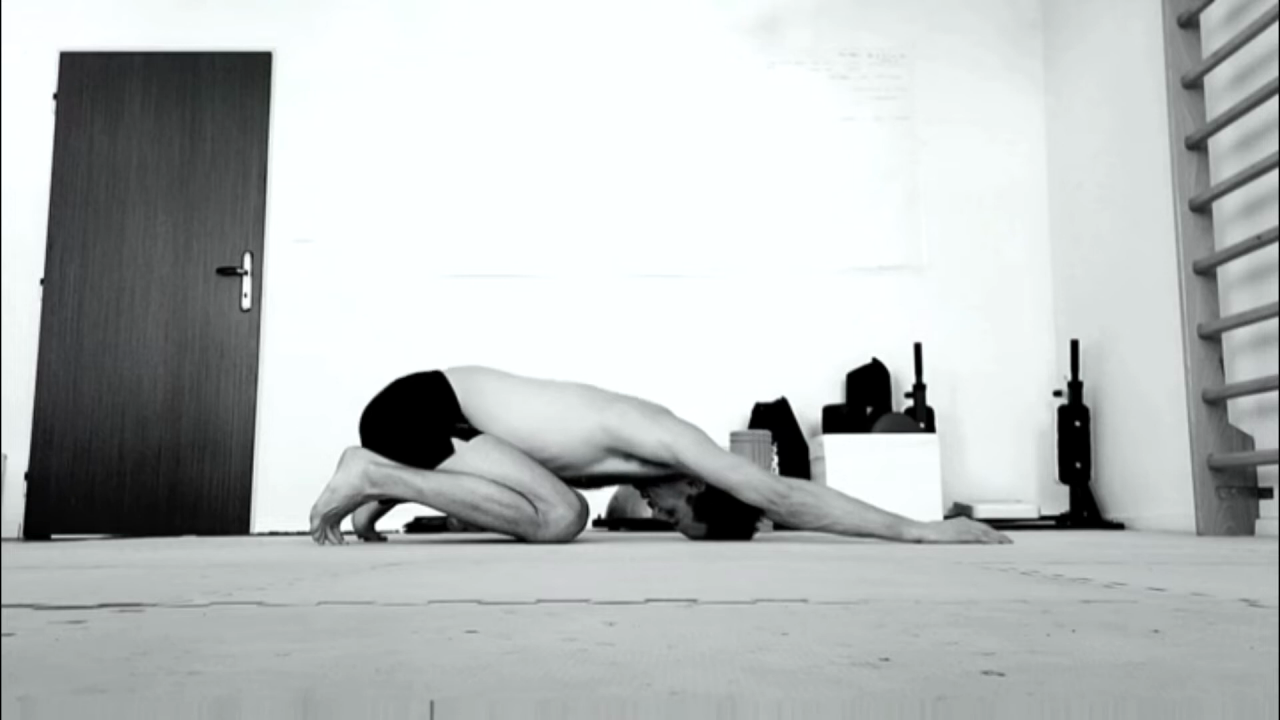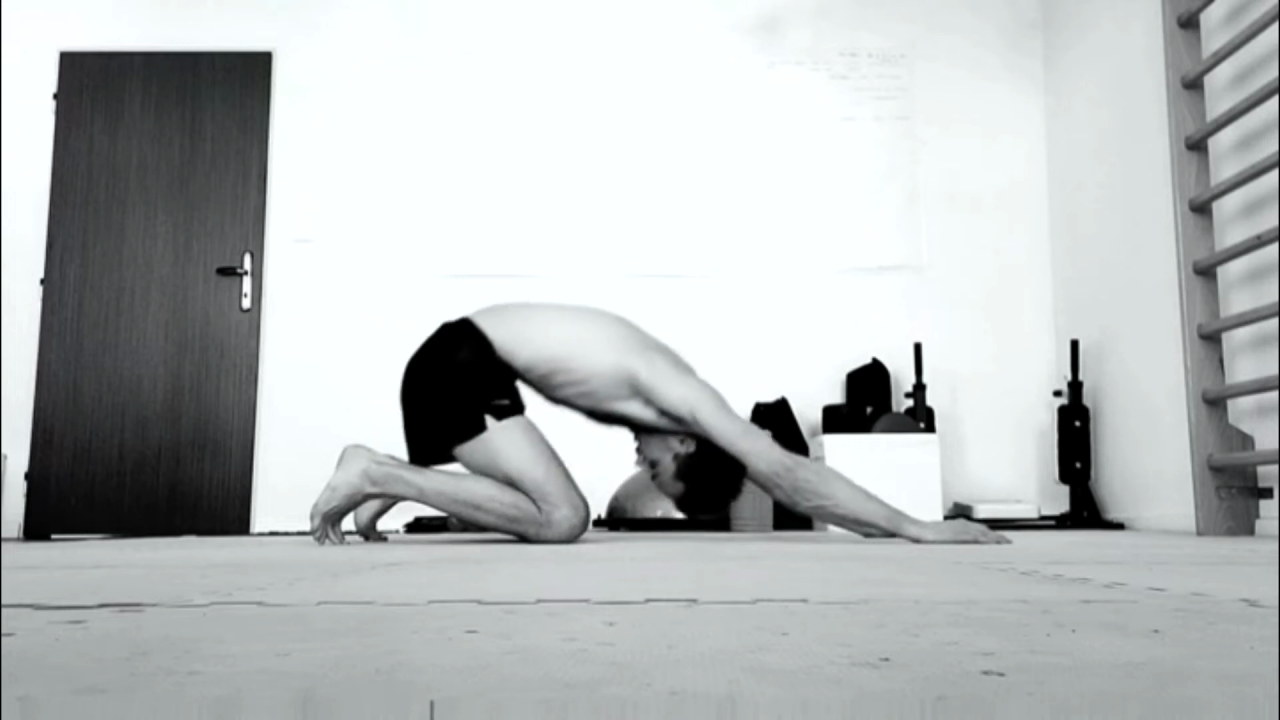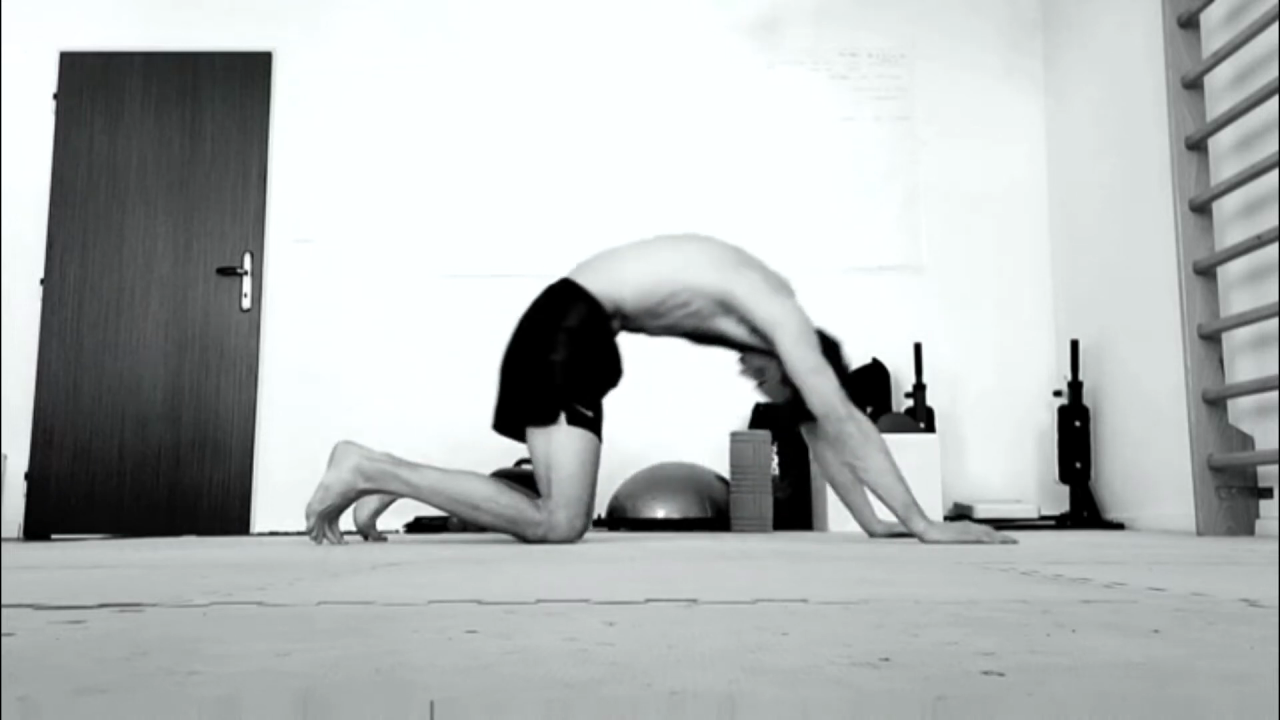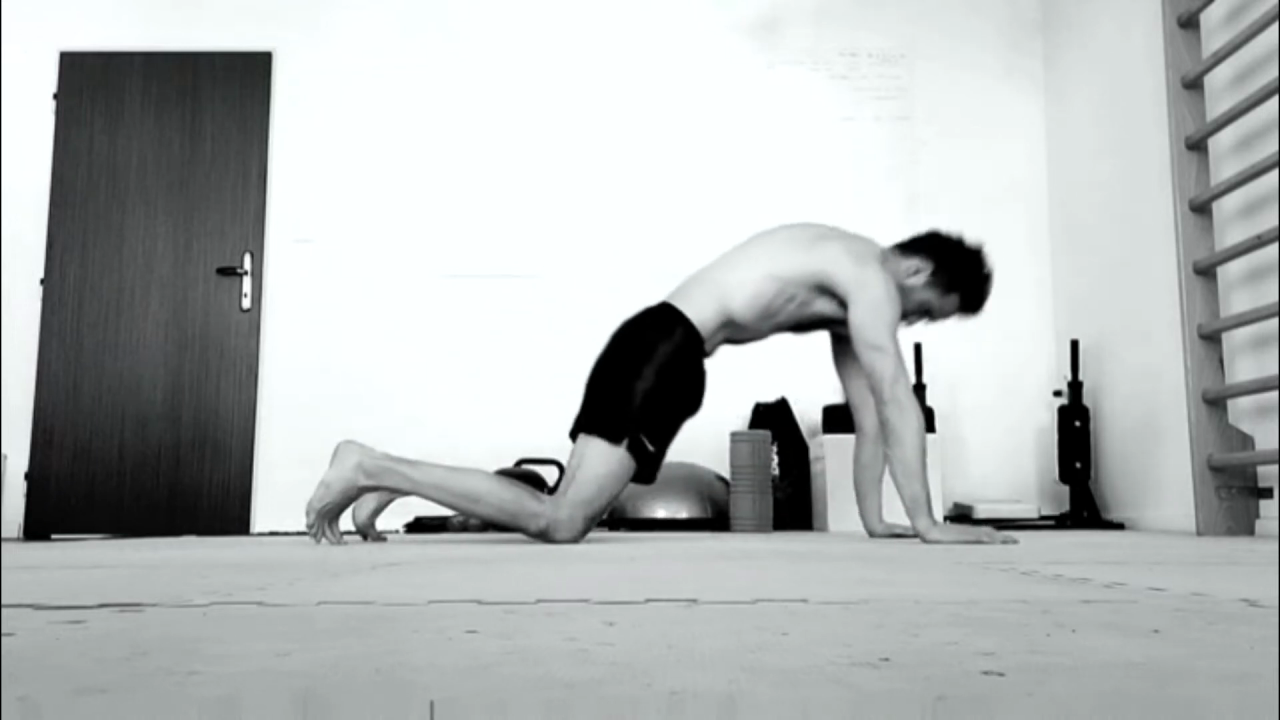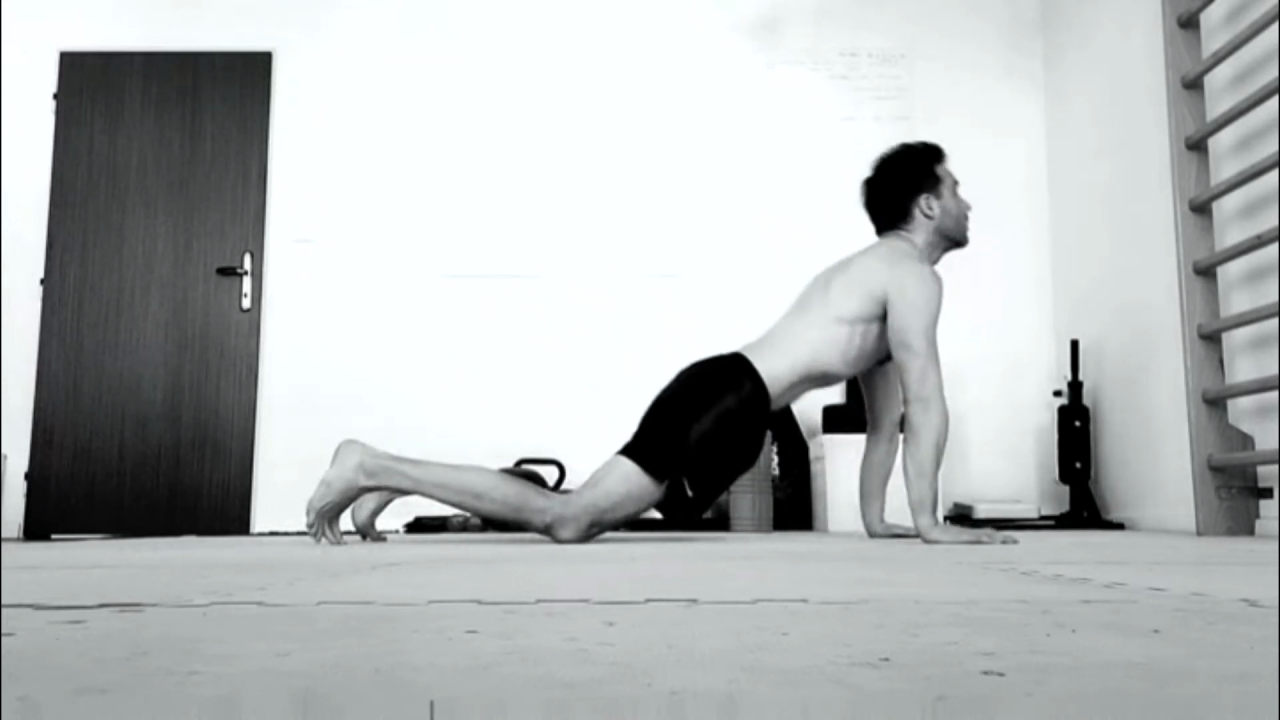
dt=0.5s
person 1, frame 1
left shoulder: (651, 436)
right shoulder: (662, 442)
left elbow: (777, 495)
right elbow: (782, 497)
left wrist: (907, 526)
right wrist: (917, 530)
left hip: (434, 406)
right hip: (415, 411)
left knee: (555, 508)
right knee: (556, 517)
left ankle: (387, 484)
right ankle: (375, 478)
person 1, frame 2
left shoulder: (664, 397)
right shoulder: (680, 396)
left elbow: (782, 476)
right elbow: (789, 474)
left wrist: (889, 527)
right wrist: (913, 528)
left hip: (466, 362)
right hip: (459, 365)
left knee: (547, 509)
right knee: (561, 521)
left ankle: (384, 481)
right ankle: (377, 476)
person 1, frame 3
left shoulder: (770, 315)
right shoulder: (775, 312)
left elbow: (819, 431)
right elbow: (843, 421)
left wrist: (871, 523)
right wrist: (918, 522)
left hip: (573, 327)
right hip: (570, 327)
left knee: (553, 508)
right knee: (557, 524)
left ankle: (381, 476)
right ankle: (370, 471)
person 1, frame 4
left shoulder: (844, 291)
right shoulder: (869, 275)
left elbow: (866, 413)
right elbow: (897, 405)
left wrist: (874, 522)
right wrist: (925, 523)
left hip: (659, 349)
right hip: (661, 351)
left knee: (563, 511)
right knee: (560, 521)
left ankle: (384, 477)
right ankle: (371, 469)
person 1, frame 5
left shoulder: (878, 267)
right shoulder: (913, 274)
left elbow: (884, 410)
right elbow: (926, 403)
left wrist: (875, 519)
right wrist: (928, 523)
left hip: (722, 395)
right hip: (730, 401)
left knee: (569, 510)
right knee: (566, 520)
left ankle: (381, 473)
right ankle: (374, 470)
